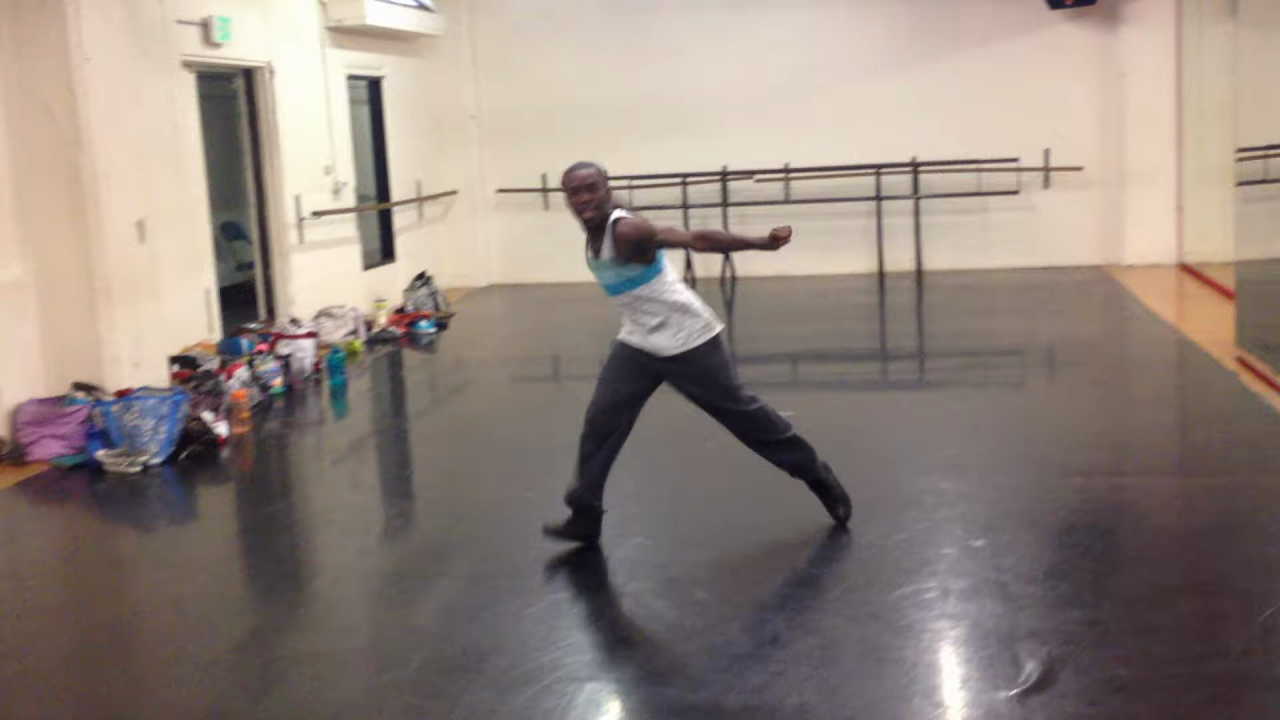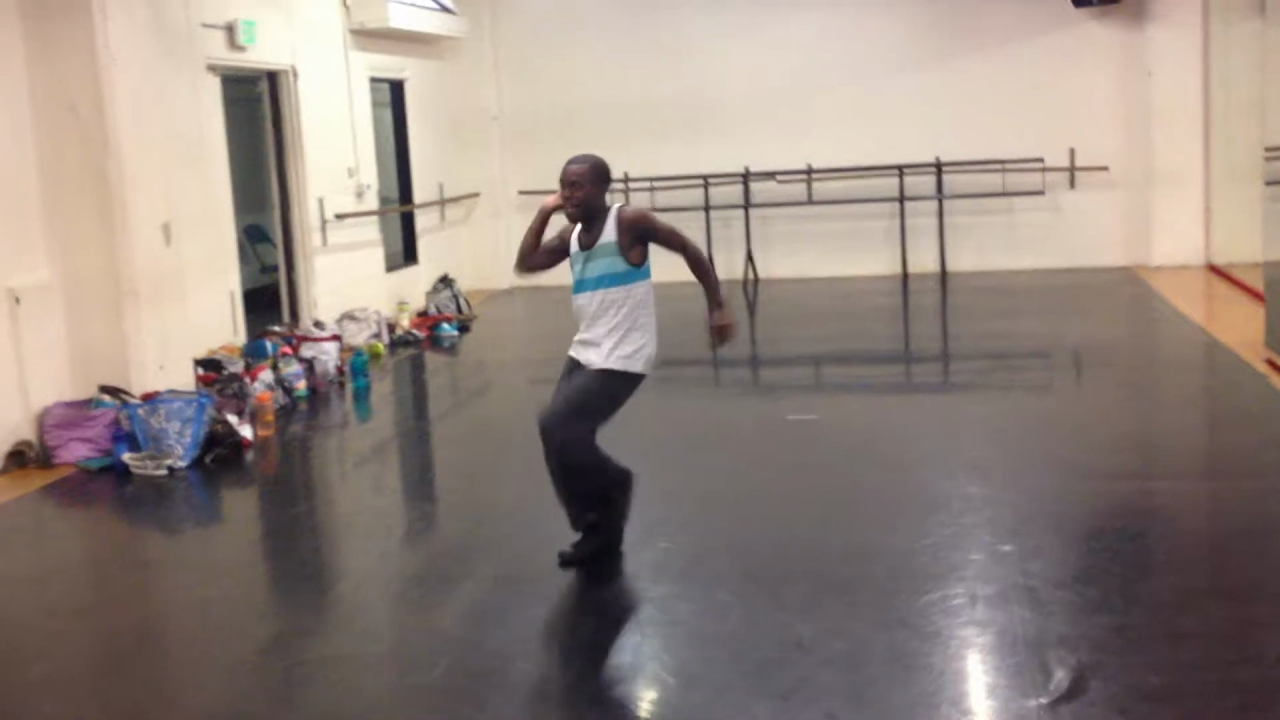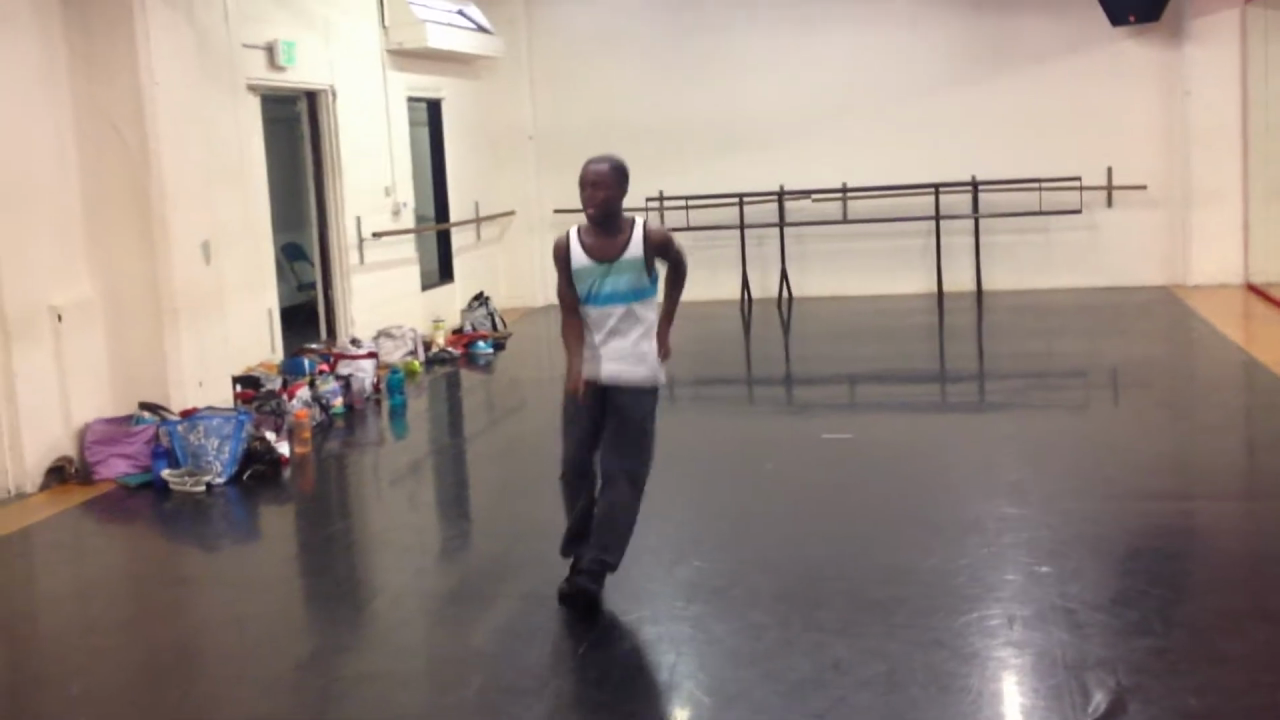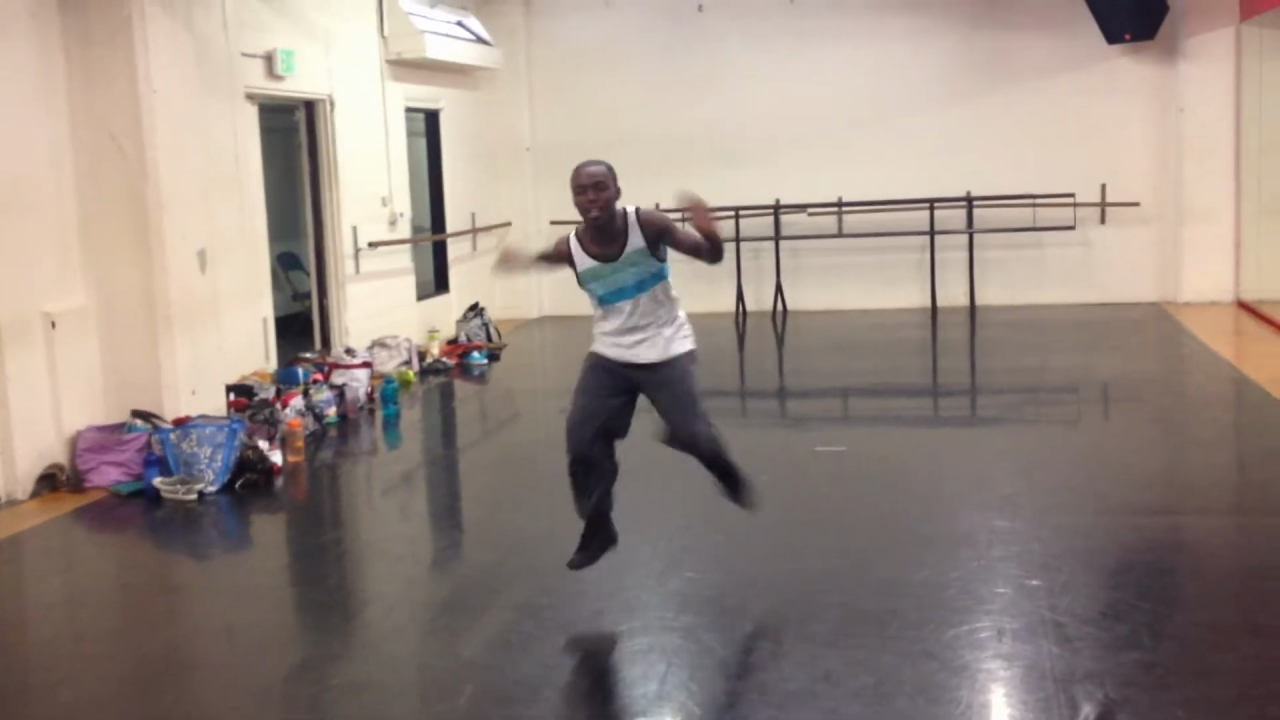
dt=0.3s
person 1, frame 1
left shoulder: (627, 230)
right shoulder: (597, 236)
left elbow: (697, 239)
left wrist: (764, 243)
left hip: (688, 337)
right hip: (641, 340)
left knee: (742, 413)
right knee: (602, 419)
left ankle: (819, 477)
right ankle: (585, 515)
person 1, frame 2
left shoulder: (631, 221)
right shoulder: (572, 234)
left elbow: (690, 251)
right elbow: (525, 266)
left wrist: (717, 306)
right wrist: (545, 212)
left hip: (622, 358)
right hip: (584, 354)
left knee: (557, 428)
right knee: (556, 435)
left ankle: (613, 485)
right ankle: (601, 530)
person 1, frame 3
left shoulder: (650, 236)
right shoulder: (566, 247)
left elbow: (673, 279)
right elbow: (570, 314)
left wrist: (665, 326)
right wrist: (575, 368)
left hip: (634, 375)
right hip: (588, 371)
left knee: (622, 472)
right knee: (576, 465)
left ankle: (594, 572)
right ankle: (582, 559)
person 1, frame 4
left shoulder: (647, 223)
right shoulder: (570, 247)
left elbow: (711, 256)
left wrist: (709, 234)
right wrist: (526, 260)
left hip: (666, 347)
right hip: (611, 352)
left knee: (689, 433)
right knee: (583, 432)
left ankle: (726, 472)
right ankle: (597, 525)
